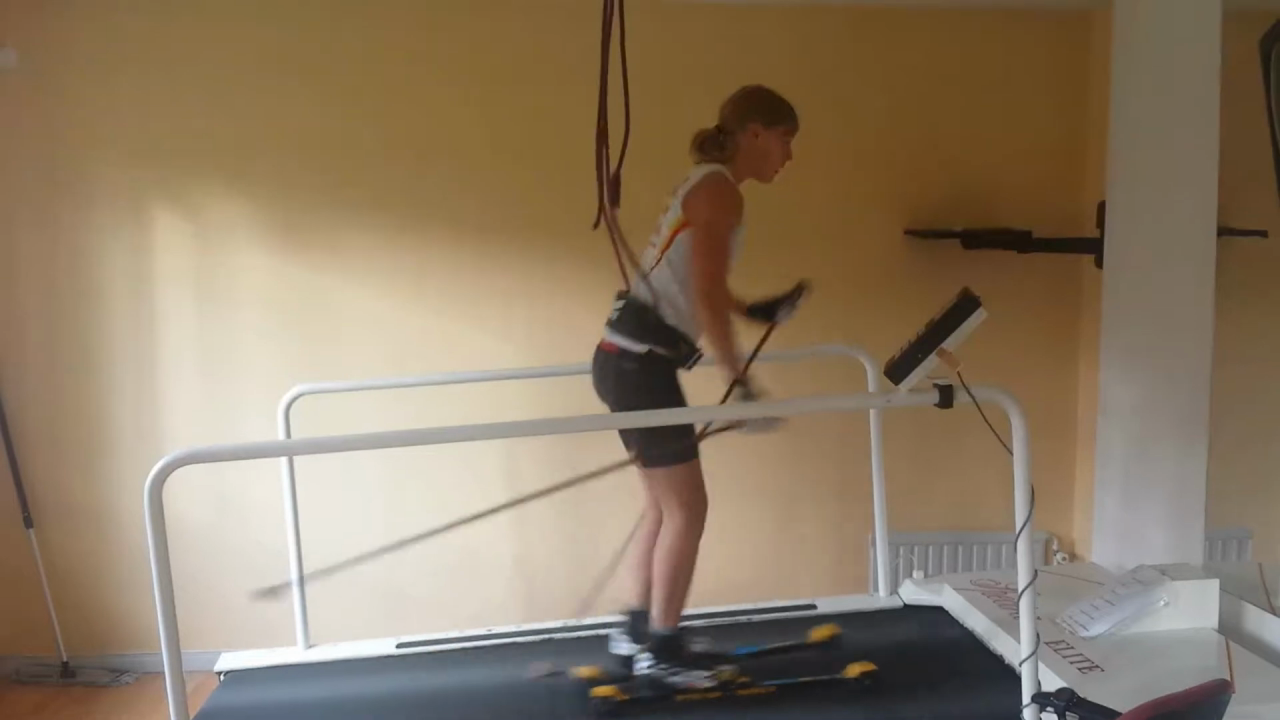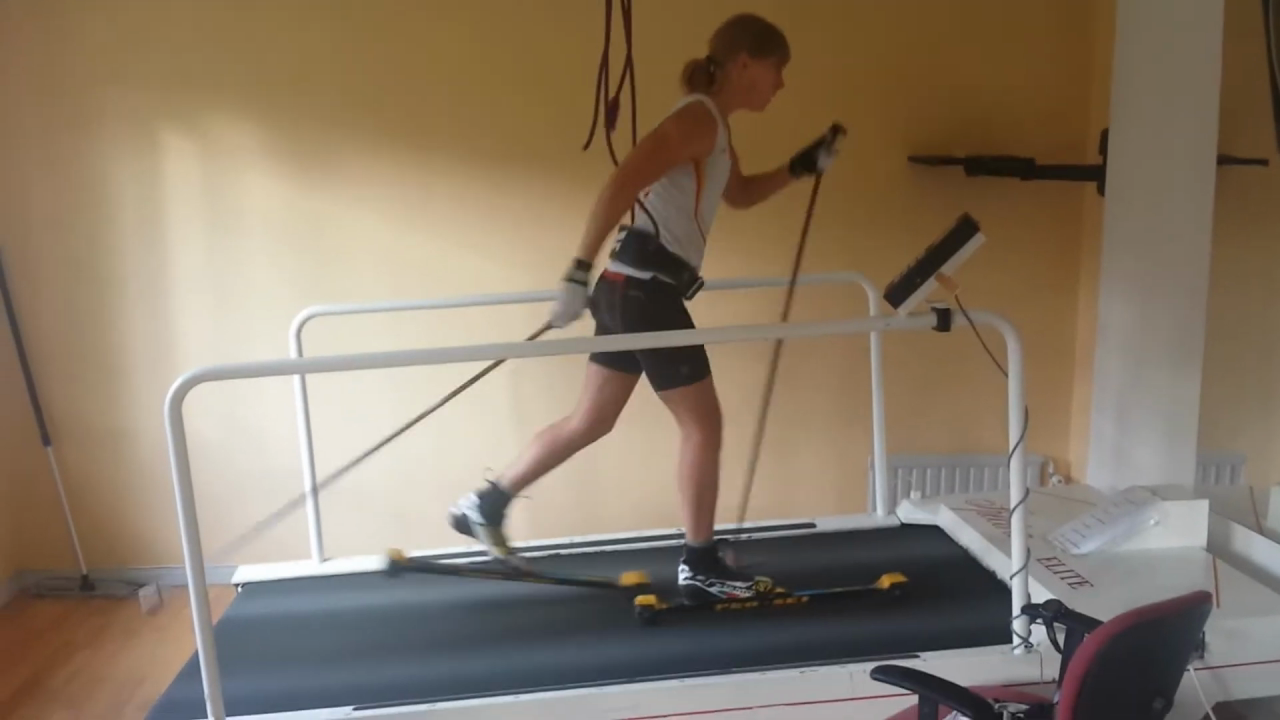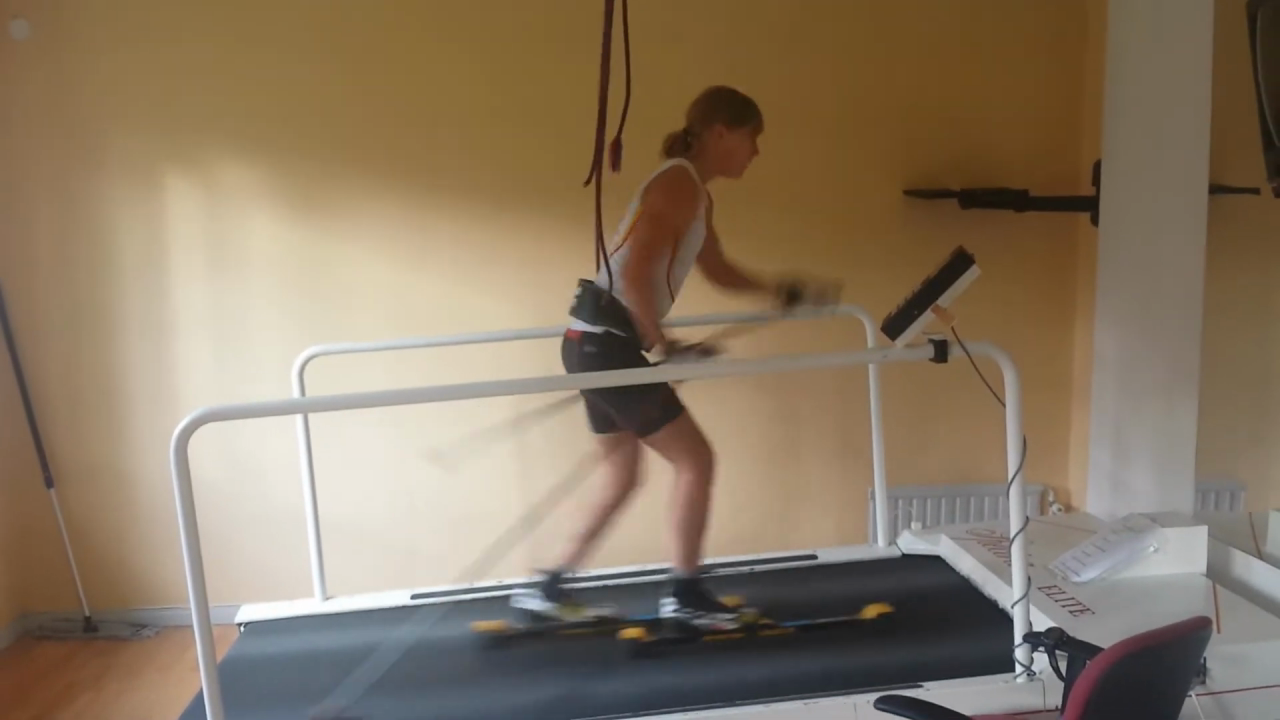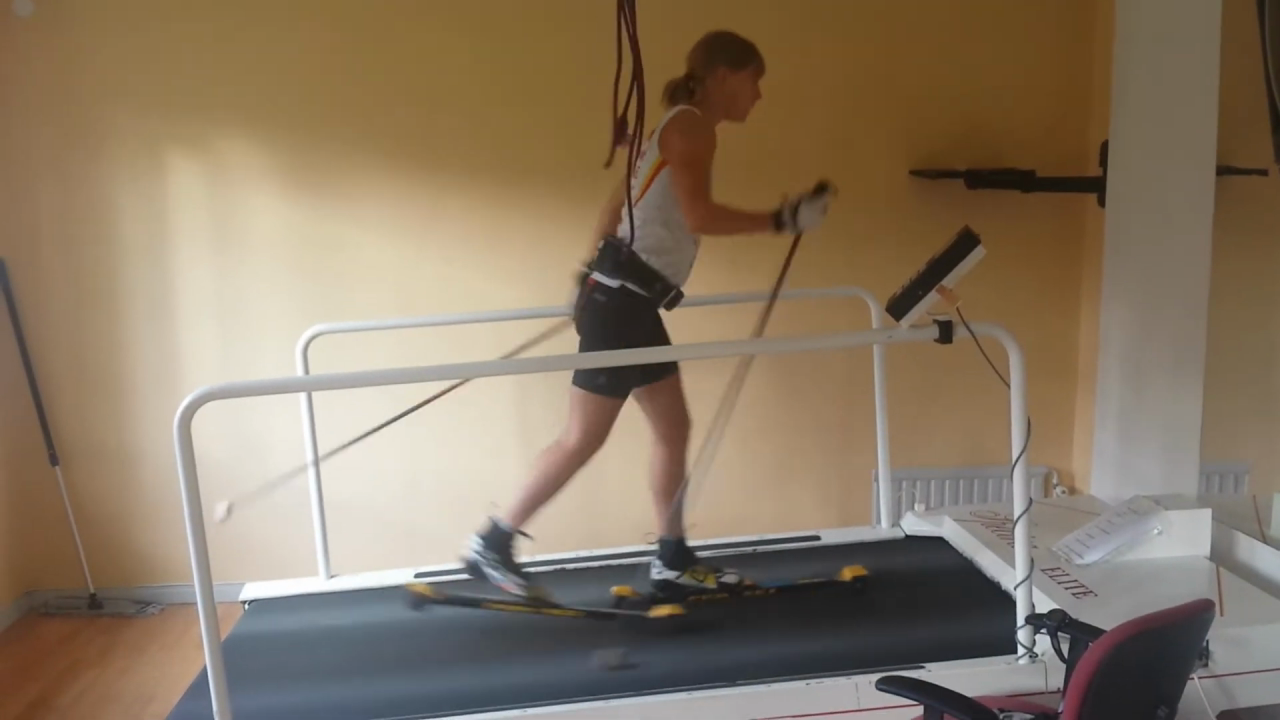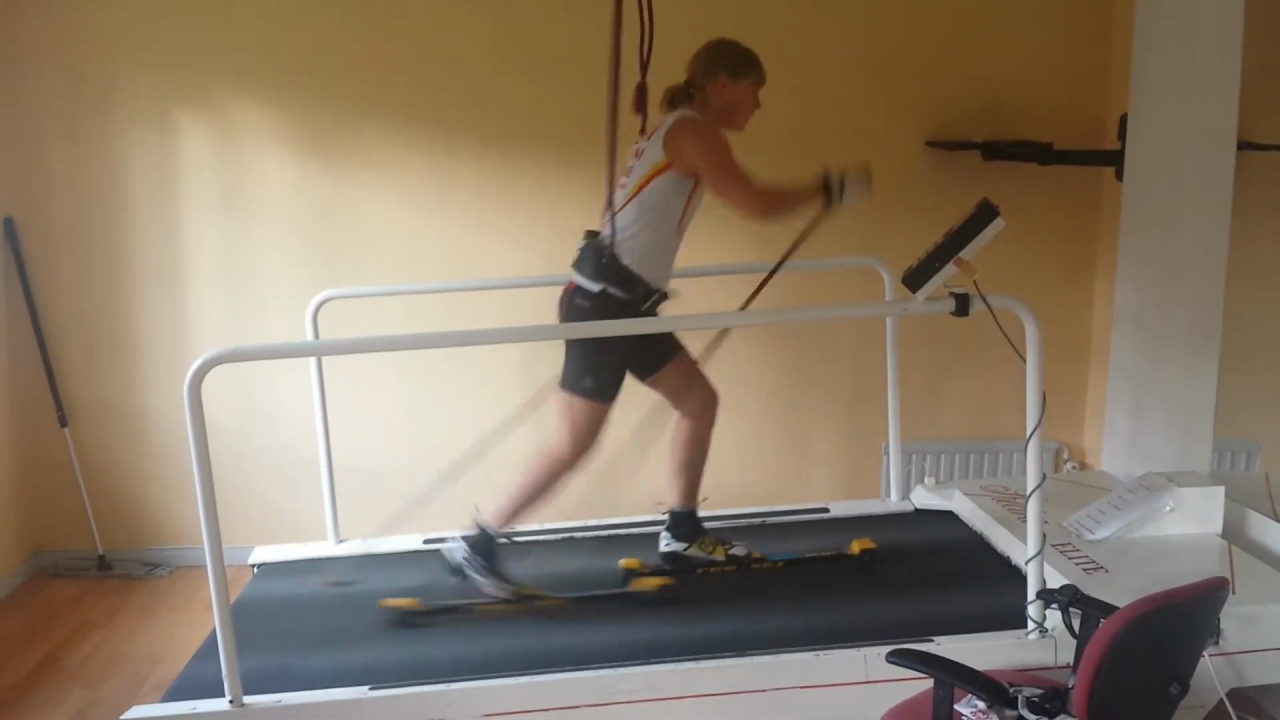
dt=1s
person 1, frame 1
left shoulder: (705, 185)
right shoulder: (719, 191)
right elbow: (704, 293)
left wrist: (757, 309)
right wrist: (740, 383)
left hip: (631, 358)
right hip: (639, 362)
left knee: (668, 502)
right knee: (685, 509)
left ankle: (641, 627)
right ankle: (660, 651)
person 1, frame 2
left shoulder: (715, 125)
right shoulder: (697, 119)
left elbow: (741, 195)
right elbow: (620, 185)
left wrist: (802, 166)
right wrist: (579, 271)
left hip: (633, 289)
right hip: (644, 290)
left knee: (591, 420)
right knee: (703, 425)
left ankle: (489, 503)
right ankle: (699, 565)
person 1, frame 3
left shoulder: (689, 192)
right shoulder: (678, 183)
left elbow: (718, 272)
right elbow: (637, 273)
left wrist: (779, 291)
right wrist: (664, 345)
left hip: (602, 342)
right hip: (605, 344)
left knee: (622, 474)
right knee: (695, 462)
left ankle: (551, 587)
right ankle: (685, 597)
person 1, frame 4
left shoulder: (678, 132)
right shoulder: (691, 126)
left elbow: (615, 208)
right elbow: (700, 216)
left wrist: (588, 279)
right wrist: (780, 219)
left hip: (632, 301)
right hip: (619, 300)
left knee: (674, 426)
right knee: (583, 440)
left ankle: (673, 559)
right ankle: (493, 542)
person 1, frame 5
left shoulder: (670, 134)
right shoulder: (693, 133)
right elbow: (755, 203)
right wrist: (828, 188)
left hip: (620, 301)
right hip: (605, 303)
left knee: (701, 403)
right knee: (573, 443)
left ankle: (682, 533)
right ankle: (479, 544)
